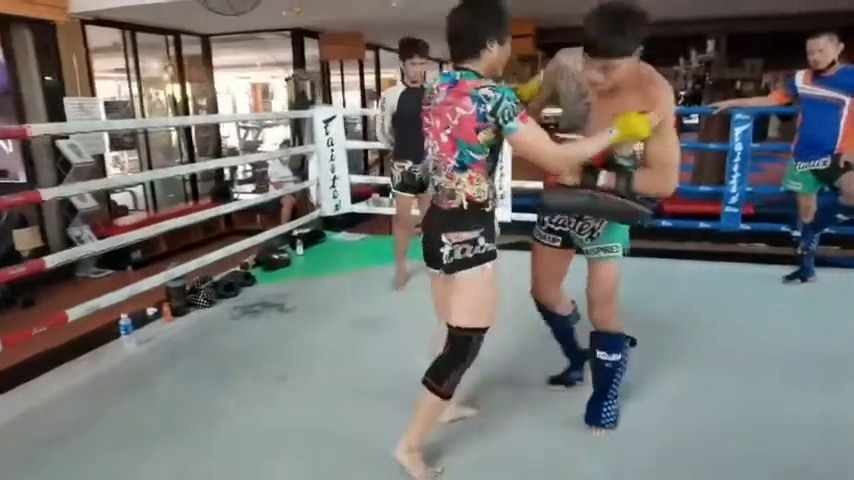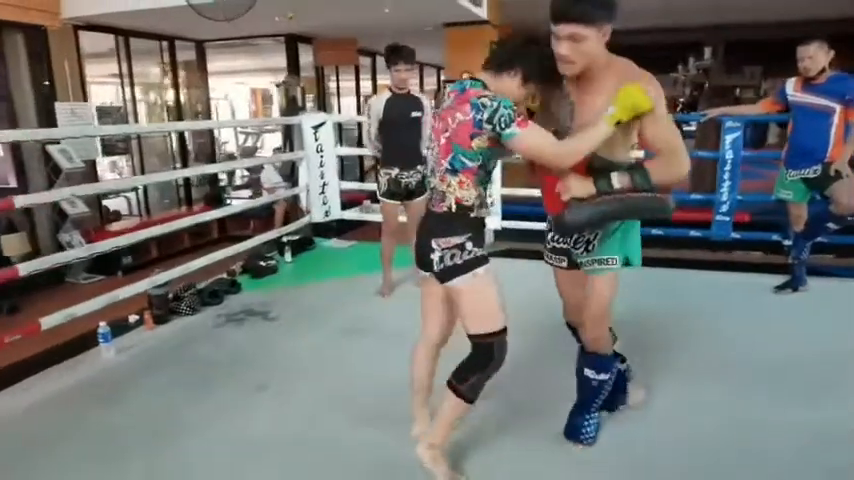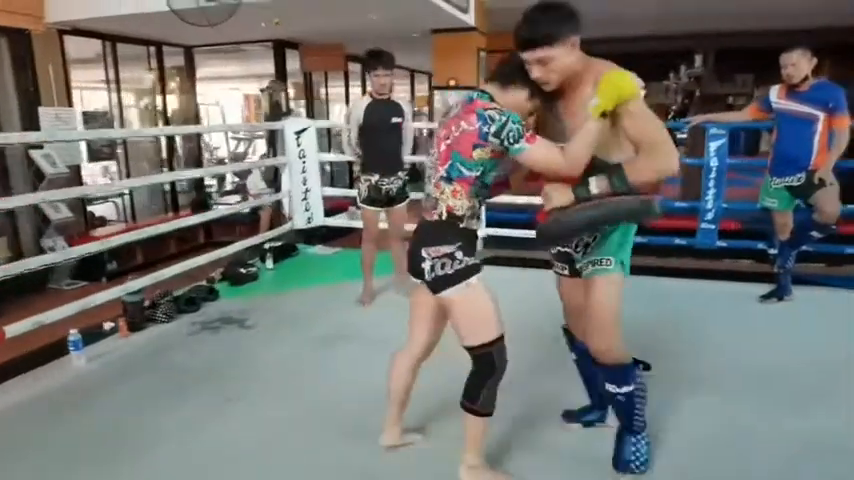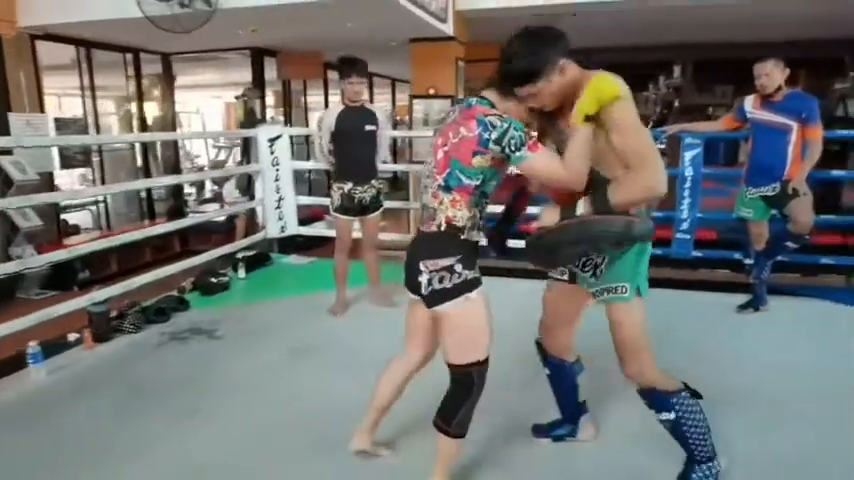
dt=0.2s
person 1, frame 1
left shoulder: (653, 93)
right shoulder: (563, 65)
left elbow: (665, 180)
right elbow: (533, 107)
left knee: (602, 306)
right knee: (544, 292)
left ankle: (606, 394)
right ankle: (578, 362)
person 1, frame 2
left shoulder: (633, 84)
right shoulder: (553, 76)
left elbow: (677, 164)
left wrist: (601, 184)
right hip: (564, 212)
left knee: (593, 324)
right knee: (576, 316)
left ankle: (587, 406)
right ankle: (619, 385)
person 1, frame 3
left shoulder: (612, 83)
right shoulder: (550, 90)
left elbow: (665, 160)
left wrist: (583, 189)
left hip: (607, 220)
left knee: (602, 341)
right knee: (576, 325)
left ankle: (635, 427)
right ankle: (602, 403)
person 1, frame 4
left shoulder: (605, 96)
right shoulder: (561, 101)
left elbow: (652, 179)
left knee: (637, 366)
right knee: (552, 334)
right ankle: (575, 419)
person 2, frame 1
left shoulder: (438, 88)
right shoulder: (492, 95)
right elbow: (555, 159)
left wrist: (521, 102)
right wrist: (619, 130)
left hip: (437, 224)
right hip: (468, 232)
left knee: (453, 333)
right knee: (463, 346)
left ankle: (441, 406)
person 2, frame 2
left shoulder: (457, 94)
right shoulder: (494, 106)
right elbow: (562, 155)
right wrist: (619, 110)
left hip: (433, 233)
right hip: (458, 239)
left knee: (433, 335)
right knee: (491, 349)
left ankle: (422, 418)
right ankle: (433, 442)
person 2, frame 3
left shoulder: (465, 107)
right shoulder: (500, 119)
right elbow: (571, 164)
right wrist: (602, 106)
left hip: (428, 242)
right hip: (449, 249)
left knee: (418, 345)
right knee: (491, 360)
left ankle: (392, 428)
person 2, frame 4
left shoulder: (465, 110)
right shoulder: (500, 126)
right elbow: (572, 177)
right wrist: (584, 112)
left hip: (425, 255)
right hip: (448, 262)
left knee: (414, 356)
right knee: (470, 380)
left ankle: (364, 435)
person 3, frame 1
right shoulder: (392, 95)
right elbow: (381, 132)
left wrist: (425, 148)
right wrist: (402, 150)
right hip: (403, 167)
right knee: (403, 219)
right ankle: (401, 268)
person 3, frame 2
left shoulder: (422, 102)
right shoulder: (378, 102)
right elbow: (369, 139)
left wrist: (412, 155)
right wrist: (389, 156)
left hip: (416, 172)
right hip: (390, 173)
left knee: (417, 226)
right knee: (390, 227)
right ankle: (387, 277)
person 3, frame 3
left shoulder: (402, 108)
right shoulder: (359, 107)
right elbow: (349, 145)
left wrist: (393, 161)
right wrist: (369, 162)
left hip: (397, 178)
right hip: (370, 180)
left knee: (398, 233)
right knee: (370, 234)
left ankle: (402, 280)
right ankle: (368, 286)
person 3, frame 4
left shoulder: (377, 115)
right shoulder: (331, 115)
right elbow: (322, 151)
left wrist: (365, 170)
right wrist: (342, 169)
left hip: (371, 186)
right hip: (343, 188)
left knee: (371, 242)
right knee: (343, 244)
left ankle: (376, 290)
right ankle: (340, 296)
person 4, frame 1
right shoulder: (802, 79)
right elbow: (770, 100)
right wrist: (731, 103)
right hip: (803, 156)
right knee: (805, 208)
left ankle: (812, 230)
right ankle: (806, 267)
person 4, frame 2
right shoulder: (792, 86)
right elbow: (761, 107)
right wrist: (722, 110)
left hip: (827, 162)
right hip: (794, 164)
right knee: (796, 217)
left ankle: (804, 238)
right ankle: (797, 276)
person 4, frame 3
left shoulder: (831, 93)
right shoulder: (776, 94)
left elbow: (842, 133)
right elbow: (745, 114)
left wrist: (827, 166)
right wrist: (707, 117)
left hip: (811, 169)
right hip: (779, 172)
left knee: (830, 212)
right knee: (782, 226)
left ankle: (790, 249)
right ankle: (783, 285)
person 4, frame 4
left shoulder: (804, 103)
right shoulder: (750, 104)
left elbow: (815, 143)
right elbow: (720, 124)
left wrist: (801, 176)
right wrist: (682, 127)
left hip: (786, 179)
right hip: (754, 181)
left knee: (803, 222)
right knee: (757, 235)
left ankle: (765, 259)
right ankle: (759, 294)
